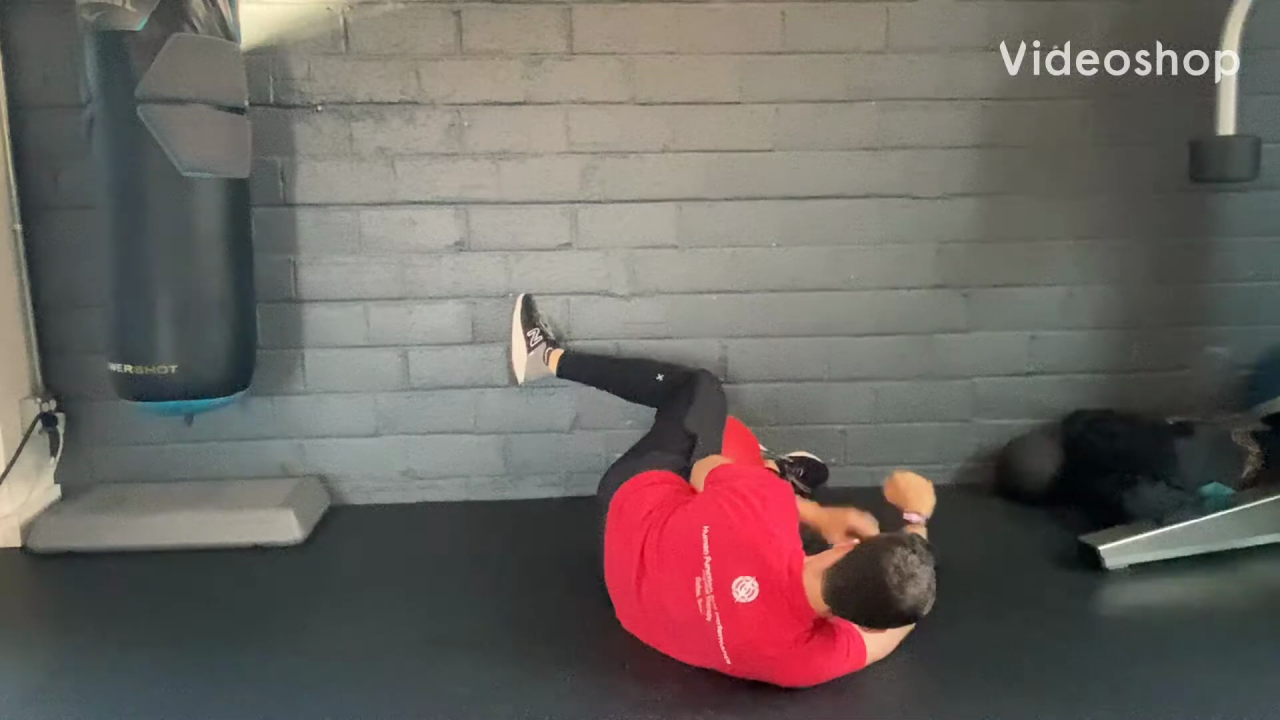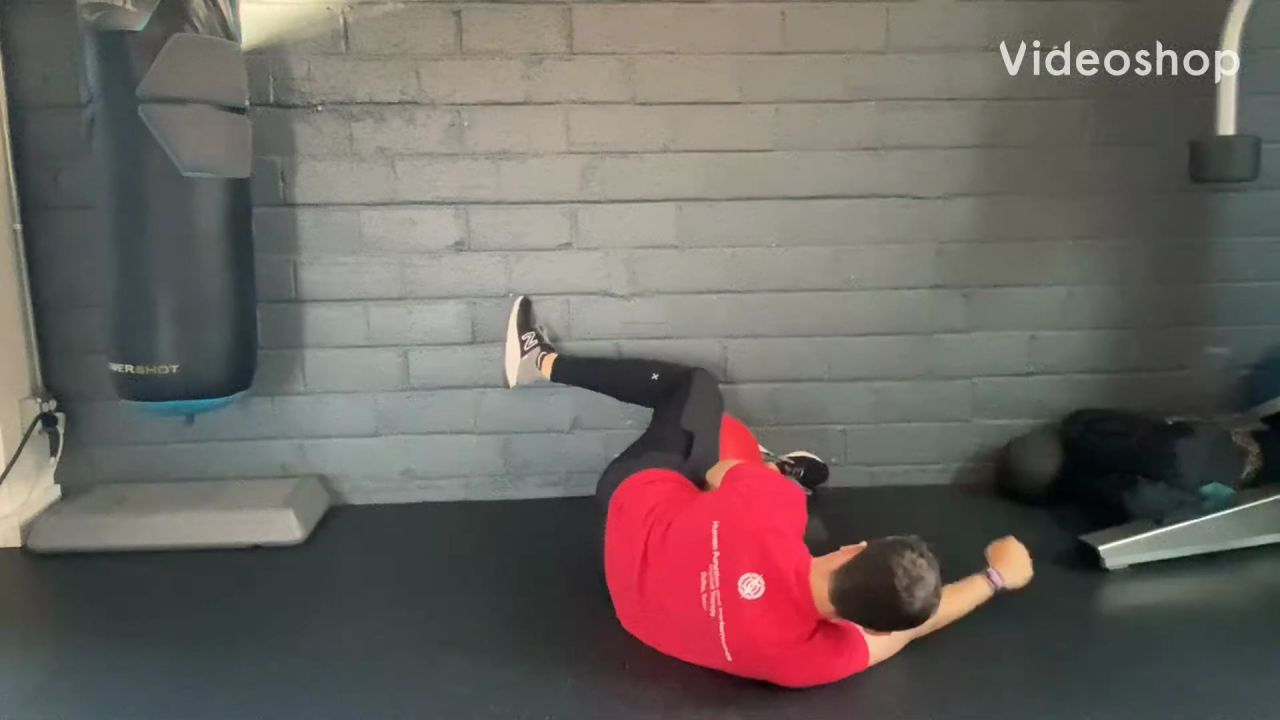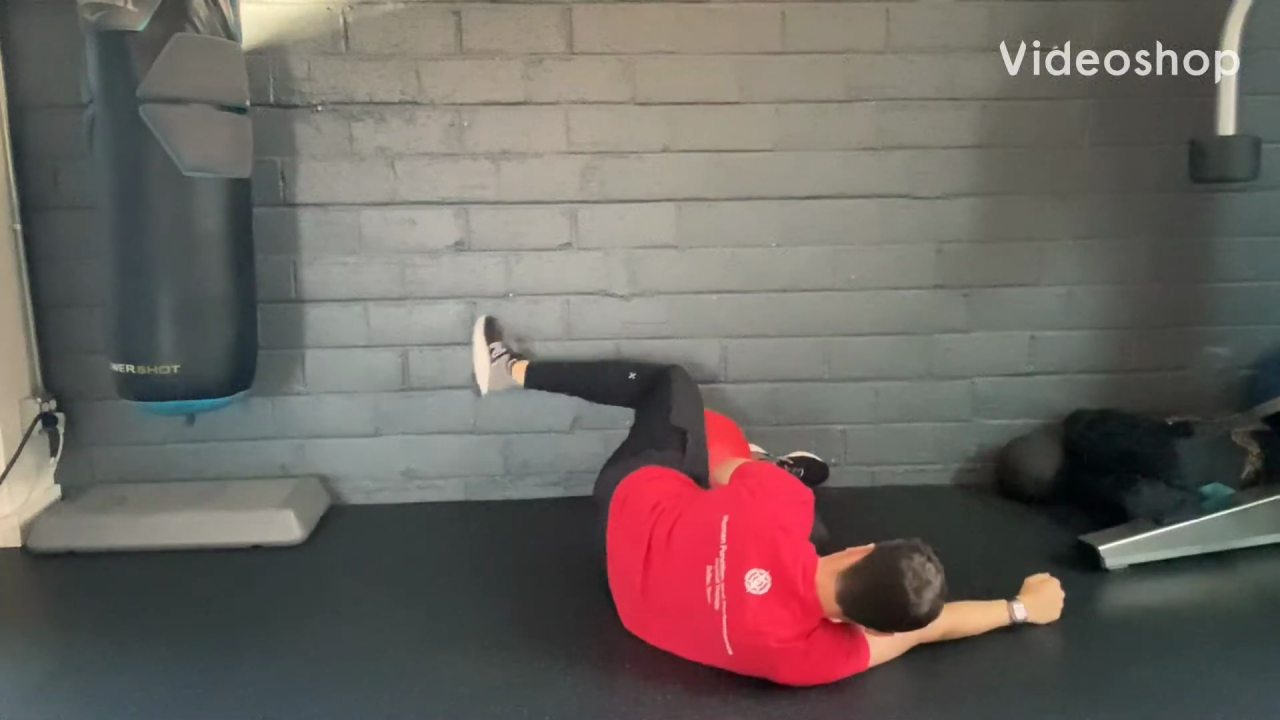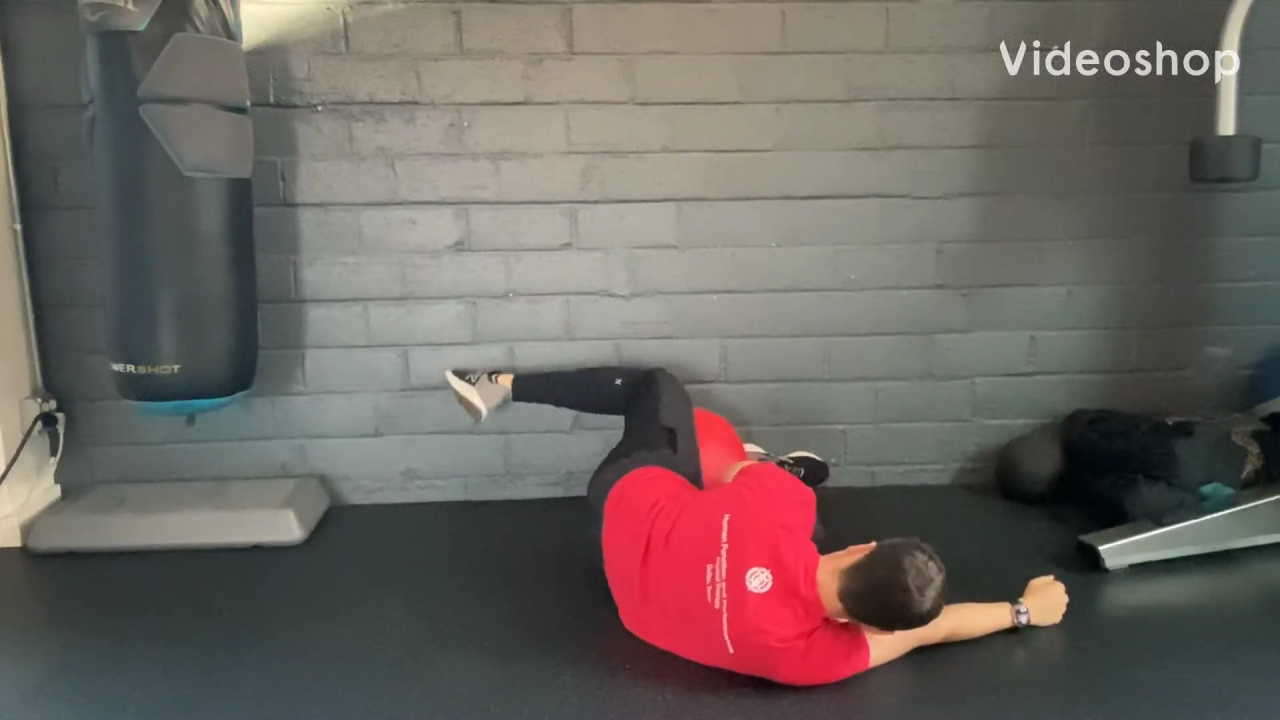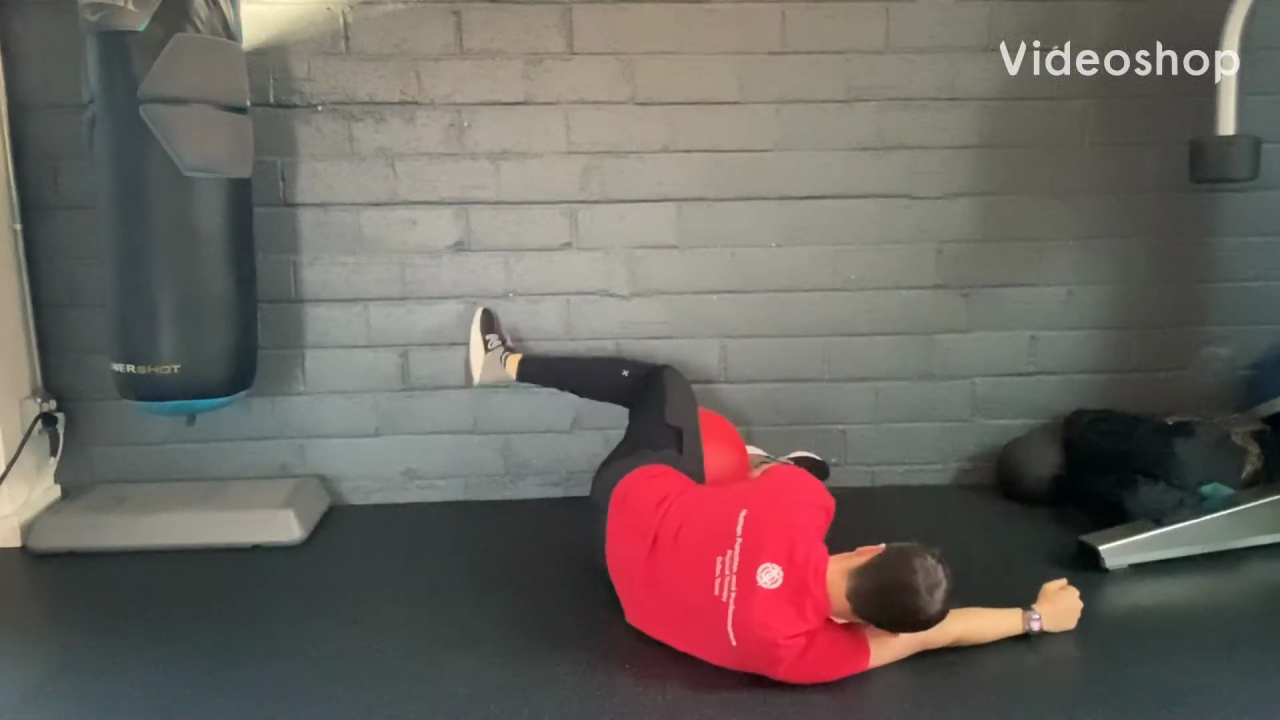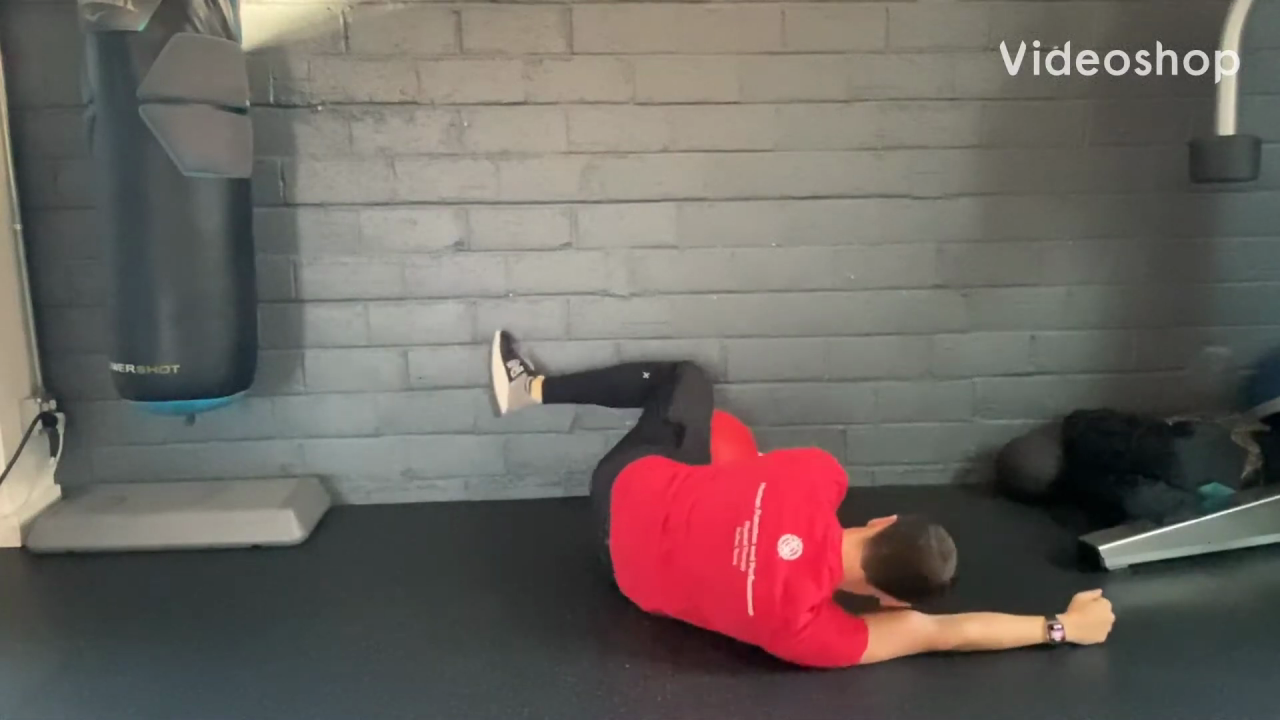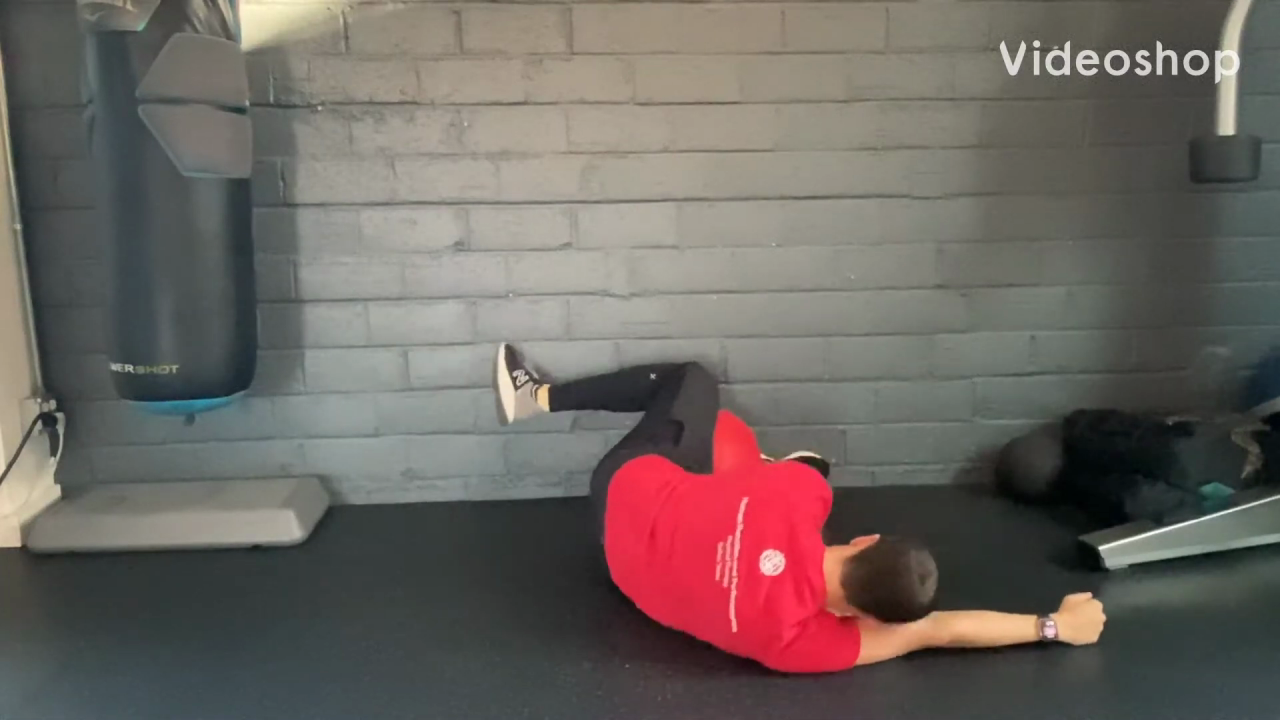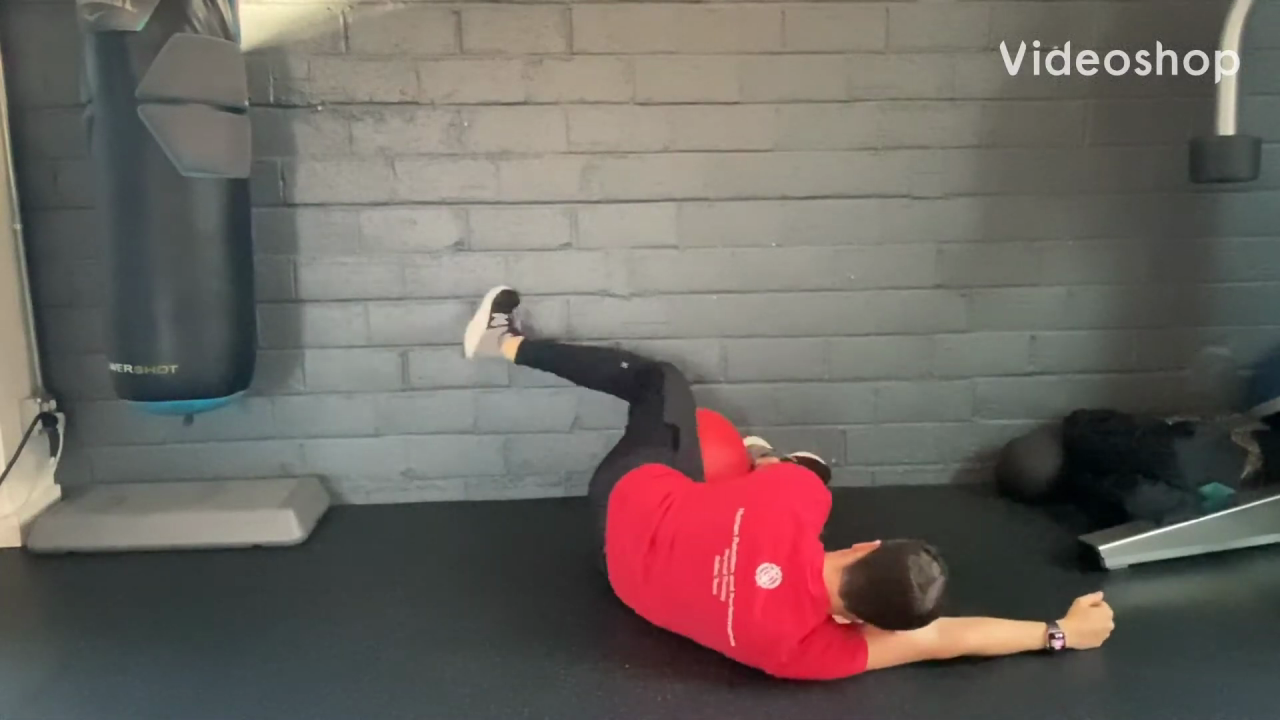
dt=0.3s
person 1, frame 1
left shoulder: (761, 505)
right shoulder: (809, 659)
left elbow: (705, 469)
right elbow: (894, 617)
left wrist: (820, 516)
right wrist: (915, 517)
left knee: (702, 386)
left ankle: (549, 358)
person 1, frame 2
left shoulder: (772, 506)
right shoulder: (806, 659)
left elbow: (719, 472)
right elbow: (911, 622)
right wrist: (998, 576)
left hip: (634, 496)
left knee: (696, 384)
left ankle: (542, 363)
person 1, frame 3
left shoulder: (779, 505)
right shoulder: (805, 656)
left elbow: (723, 471)
right elbow: (925, 629)
right wrist: (1023, 608)
left hip: (636, 494)
left knee: (672, 381)
left ankle: (514, 370)
person 1, frame 4
left shoulder: (781, 501)
right shoulder: (806, 658)
right elbow: (928, 629)
right wrist: (1025, 611)
left hip: (631, 498)
left knee: (659, 386)
left ankle: (500, 386)
person 1, frame 5
left shoulder: (796, 497)
right shoulder: (800, 654)
right elbow: (931, 636)
right wrist: (1039, 615)
left hip: (637, 491)
left knee: (664, 381)
left ankle: (507, 364)
person 1, frame 6
left shoulder: (817, 475)
right shoulder: (803, 630)
right elbow: (942, 633)
right wrist: (1064, 627)
left hip: (637, 484)
right hip: (634, 544)
left knee: (684, 376)
left ankle: (530, 388)
person 1, frame 7
left shoulder: (796, 490)
right shoulder: (789, 640)
right elbow: (936, 632)
right wrist: (1055, 626)
left hip: (632, 484)
right hip: (635, 527)
left knee: (692, 379)
left ankle: (538, 397)
person 1, frame 8
left shoulder: (796, 496)
right shoulder: (799, 651)
right elbow: (945, 641)
right wrist: (1062, 632)
left hip: (636, 491)
left knee: (661, 378)
left ankle: (507, 343)
